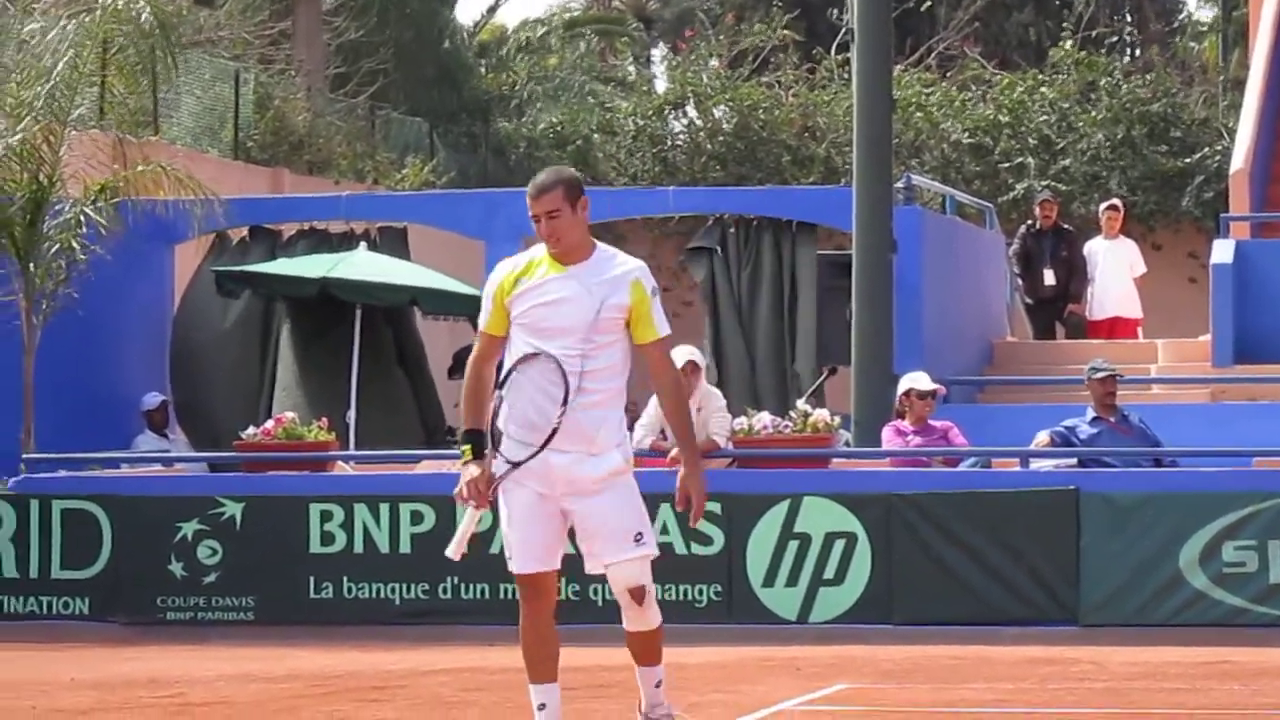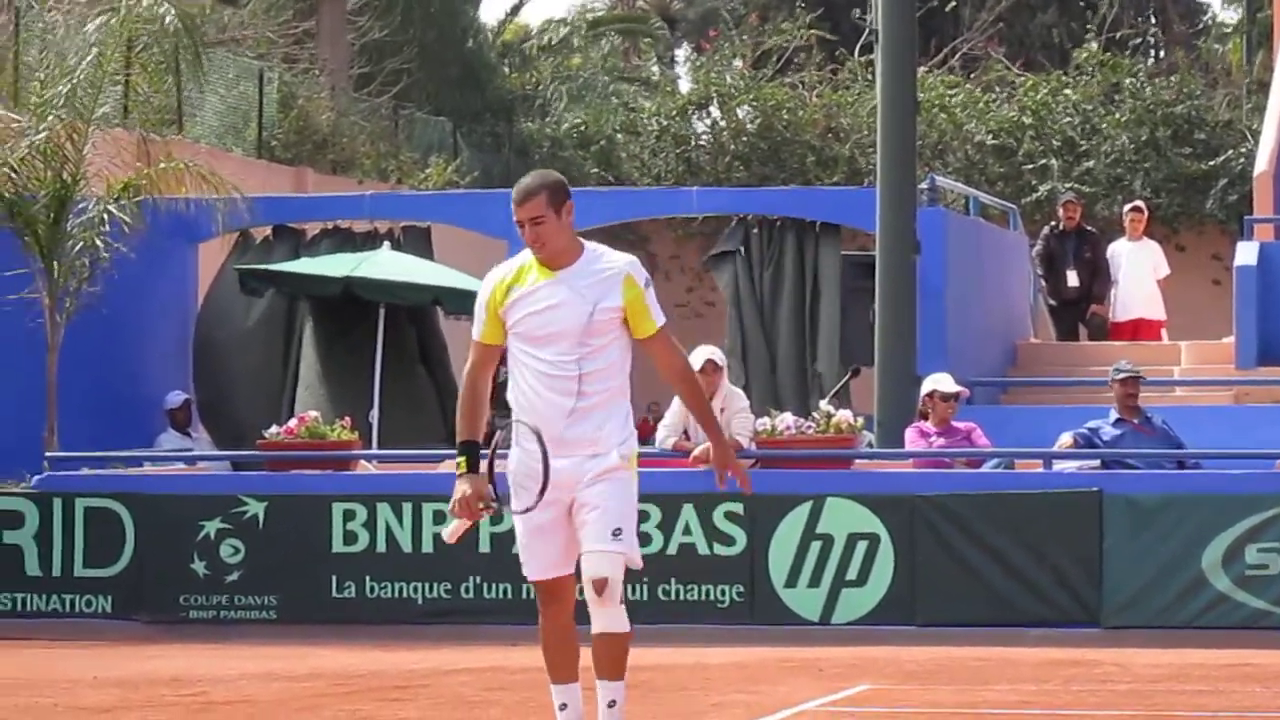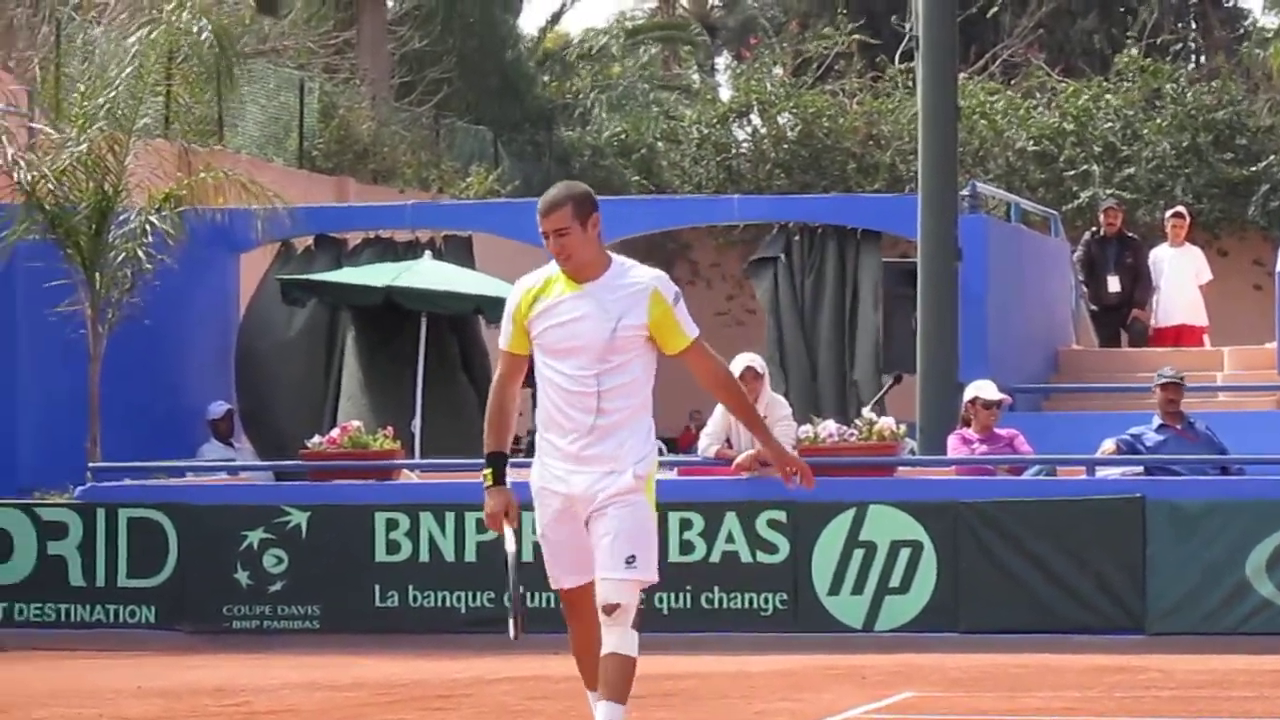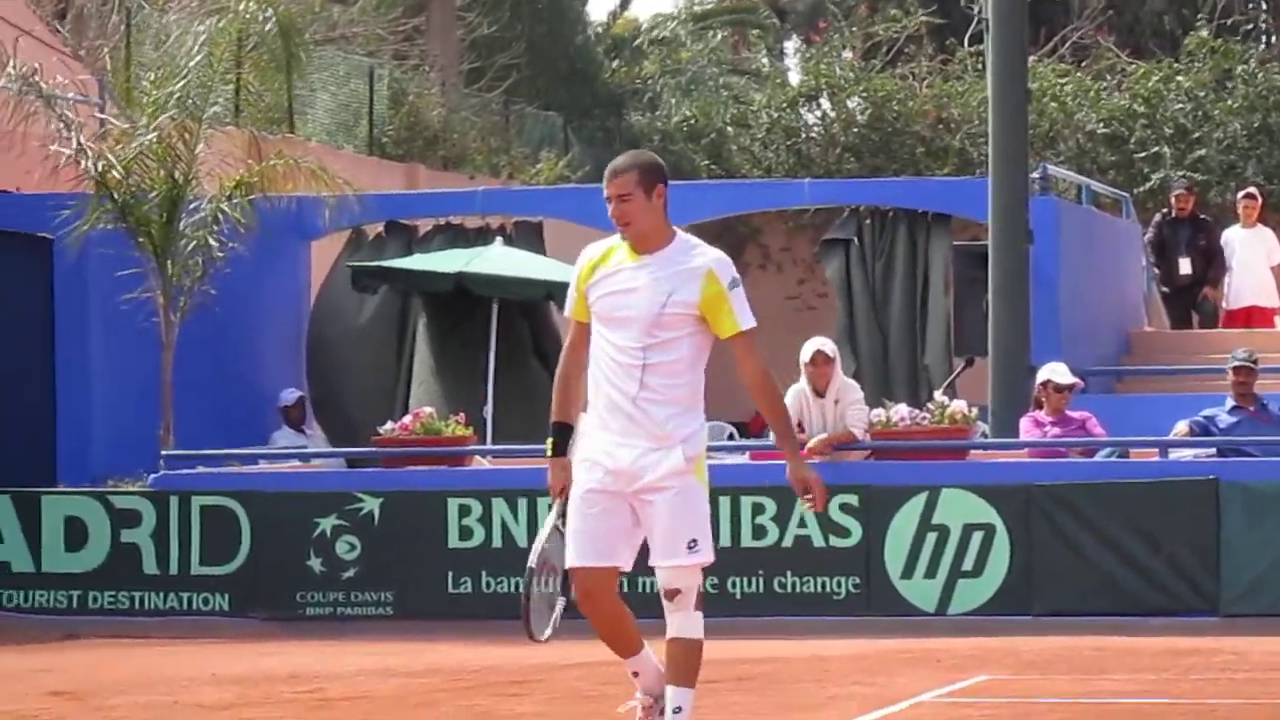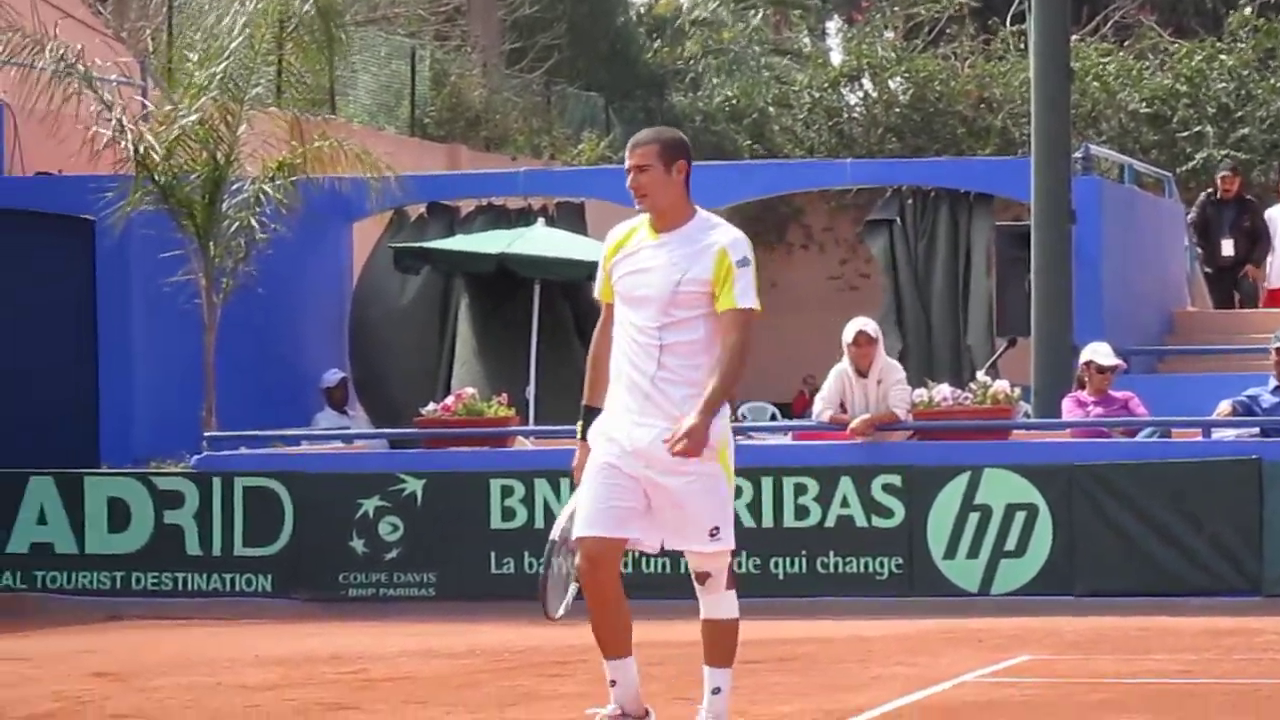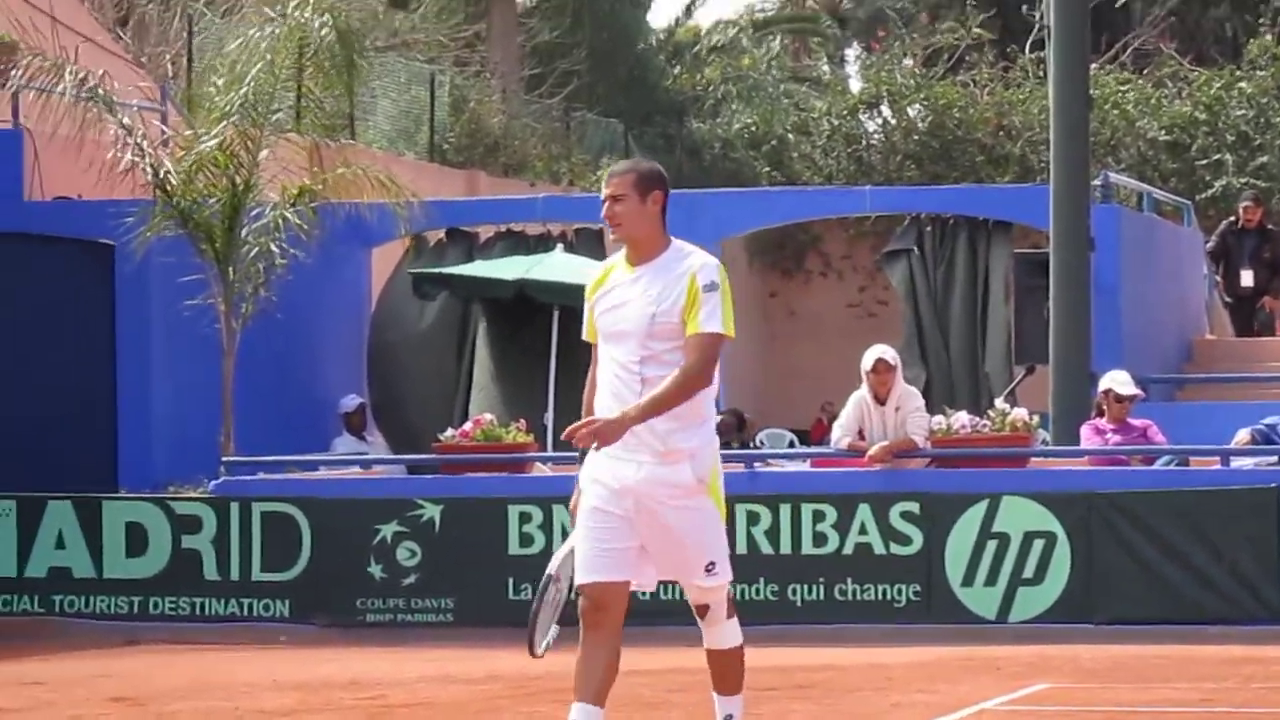
dt=0.2s
person 1, frame 1
left shoulder: (629, 276)
right shoulder: (509, 277)
left elbow: (663, 372)
right elbow: (480, 365)
left wrist: (690, 459)
right wrist: (474, 453)
left hip: (602, 460)
right hip: (524, 462)
left knee: (634, 584)
right knee: (535, 595)
person 1, frame 2
left shoulder: (621, 273)
right shoulder: (501, 284)
left elbow: (670, 361)
right elbow: (476, 376)
left wrist: (717, 440)
right wrist: (468, 466)
left hip: (603, 459)
right hip: (532, 464)
left knee: (601, 588)
right knee: (552, 597)
person 1, frame 3
left shoulder: (649, 288)
right shoulder: (529, 294)
left elbow: (708, 370)
right elbow: (504, 388)
left wrist: (769, 443)
right wrist: (494, 479)
left hip: (623, 477)
right hip: (555, 478)
left knee: (615, 609)
right knee: (577, 609)
person 1, frame 4
left shoulder: (708, 269)
right shoulder: (593, 263)
left elbow: (750, 364)
right elbow: (575, 357)
left wrist: (792, 452)
right wrist: (559, 448)
left hip: (672, 456)
right hip: (603, 455)
left knee: (680, 593)
right knee: (588, 586)
person 1, frame 5
left shoulder: (725, 246)
right shoulder: (619, 243)
left elbow: (736, 345)
left wrist: (704, 417)
right wrist: (588, 428)
left hip: (691, 440)
right hip: (618, 436)
left knee: (711, 574)
right knee: (595, 562)
person 1, frame 6
left shoulder: (700, 273)
right shoulder: (602, 280)
left elbow: (700, 369)
left wrist: (625, 420)
right wrist: (581, 474)
left hip: (683, 472)
right hip: (608, 473)
left knee: (711, 606)
right knee: (598, 606)
